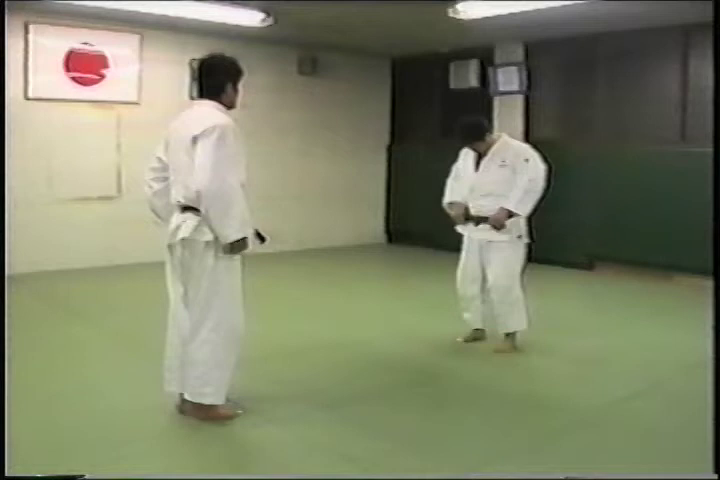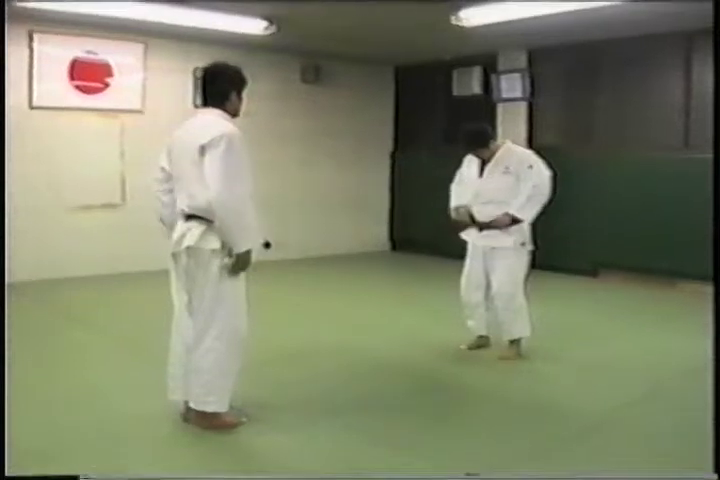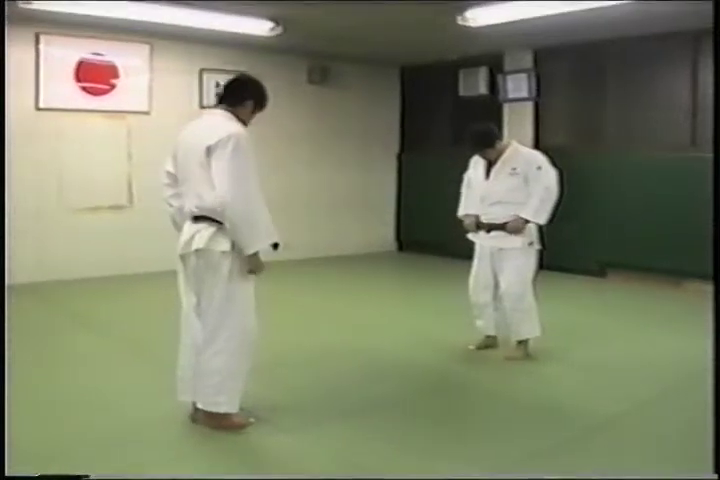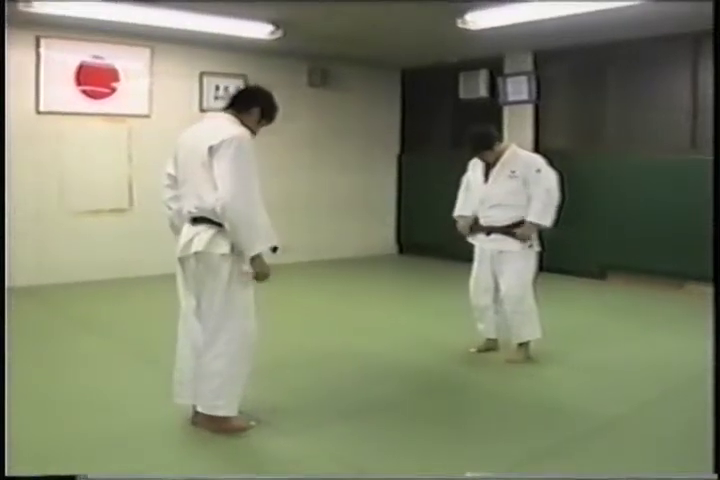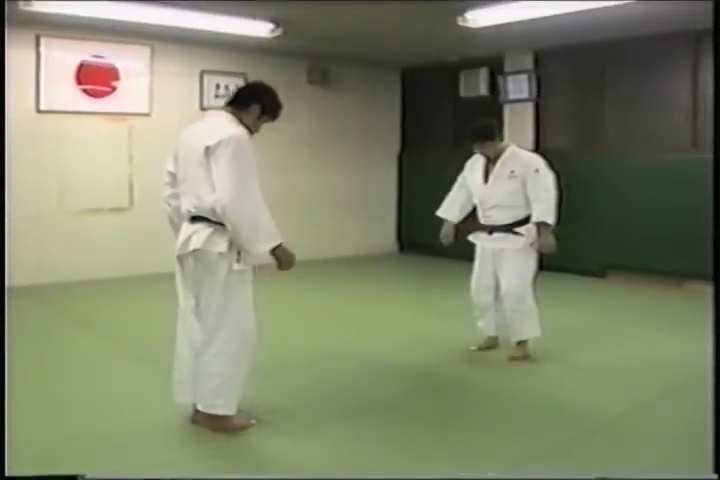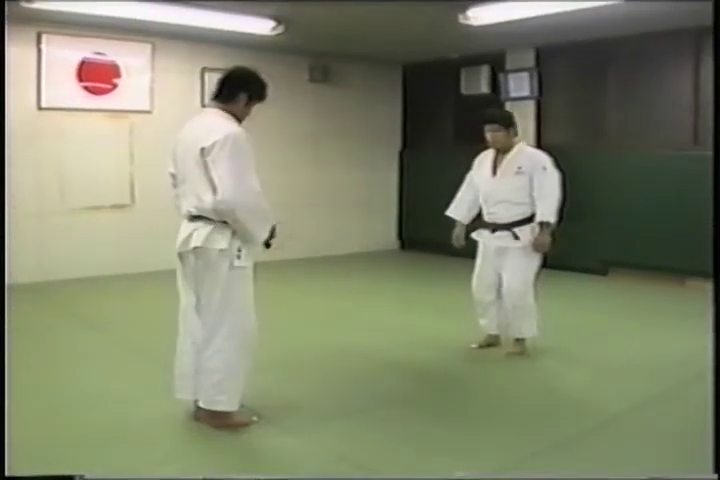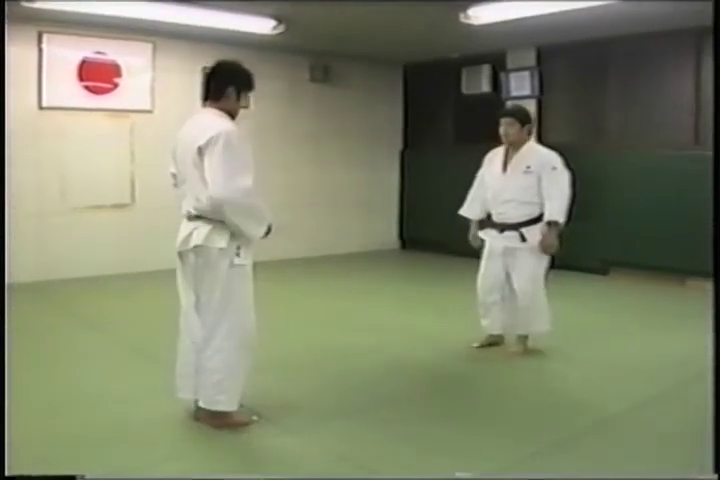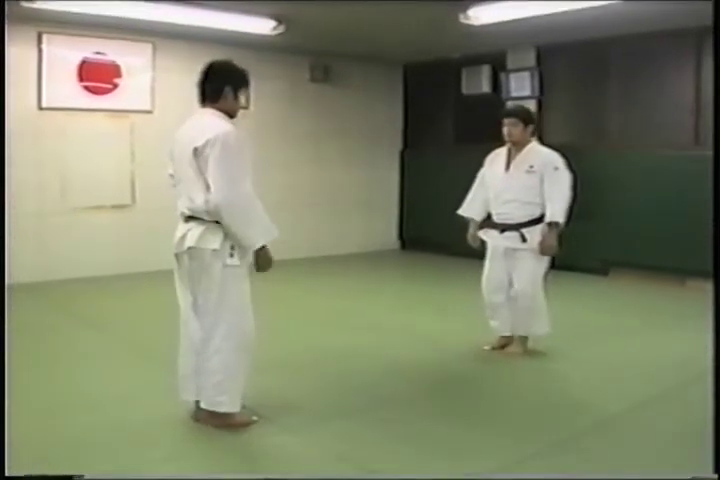
dt=0.3s
person 1, frame 1
left shoulder: (182, 122)
right shoulder: (218, 124)
left elbow: (157, 180)
right elbow: (212, 185)
left wrist: (176, 219)
right wrist: (235, 232)
left hip: (183, 229)
right hip: (210, 235)
left knee: (187, 313)
right knee: (216, 317)
left ankle: (188, 392)
right ankle: (202, 400)
person 1, frame 2
left shoulder: (184, 131)
right shoulder: (224, 133)
left elbow: (165, 189)
right elbow: (227, 197)
left wrist: (181, 228)
right wrist: (243, 246)
left hip: (186, 237)
right hip: (215, 242)
left knee: (190, 320)
right knee: (218, 325)
left ankle: (191, 400)
right ankle: (206, 407)
person 1, frame 3
left shoulder: (190, 131)
right shoulder: (232, 133)
left elbow: (172, 189)
right elbow: (236, 197)
right wrist: (253, 248)
left hip: (194, 237)
right hip: (222, 242)
left knee: (199, 321)
right knee: (228, 325)
left ankle: (200, 401)
right ankle: (215, 408)
person 1, frame 4
left shoulder: (191, 133)
right shoulder: (235, 136)
left elbow: (172, 192)
right elbow: (237, 200)
right wrist: (256, 252)
left hip: (193, 239)
right hip: (221, 244)
left knee: (197, 324)
right knee: (228, 329)
left ankle: (200, 404)
right ankle: (215, 410)
person 1, frame 5
left shoulder: (193, 131)
right shoulder: (233, 136)
left elbow: (172, 189)
right elbow: (238, 200)
right wrist: (273, 245)
left hip: (192, 238)
right hip: (220, 243)
left knee: (197, 324)
right knee: (228, 328)
left ankle: (200, 402)
right ankle: (215, 410)
person 1, frame 6
left shoulder: (191, 129)
right shoulder: (229, 133)
left elbow: (179, 185)
right elbow: (238, 196)
right wrist: (266, 226)
left hip: (193, 234)
right hip: (221, 241)
left knee: (198, 320)
right knee: (228, 324)
left ankle: (202, 399)
right ankle: (217, 407)
person 1, frame 7
left shoulder: (189, 129)
right shoulder: (224, 131)
right elbow: (228, 194)
right wrist: (259, 224)
left hip: (193, 233)
right hip: (221, 240)
left knee: (199, 320)
right knee: (229, 324)
left ankle: (203, 398)
right ankle: (217, 406)
person 1, frame 8
left shoulder: (187, 130)
right shoulder: (223, 133)
right elbow: (230, 198)
right wrist: (259, 243)
left hip: (190, 235)
right hip: (217, 241)
left knee: (198, 322)
right knee: (228, 325)
left ankle: (202, 399)
right ankle: (218, 407)
person 2, frame 1
left shoulder: (519, 152)
right shoulder: (466, 154)
left elbow: (533, 183)
right elbow: (455, 180)
left wrist: (507, 211)
right wrist: (454, 204)
left hip: (506, 230)
right hip: (474, 228)
left knee: (503, 282)
right knee: (468, 279)
left ankle: (510, 335)
right ankle: (478, 327)
person 2, frame 2
left shoulder: (523, 158)
right shoulder: (470, 161)
left elbow: (539, 189)
right elbow: (459, 185)
left wrist: (510, 215)
right wrist: (460, 207)
left hip: (510, 235)
right hip: (478, 234)
left knee: (506, 289)
right knee: (472, 287)
left ankle: (514, 342)
right ankle: (481, 334)
person 2, frame 3
left shoulder: (529, 159)
right shoulder: (476, 162)
left elbow: (546, 190)
right elbow: (469, 189)
left wrist: (523, 218)
right wrist: (469, 215)
left hip: (517, 237)
right hip: (485, 236)
left knee: (515, 289)
right knee: (480, 287)
left ankle: (522, 342)
right ankle: (489, 335)
person 2, frame 4
left shoulder: (528, 162)
right shoulder: (475, 165)
left elbow: (547, 193)
right elbow: (467, 192)
left wrist: (531, 225)
right wrist: (464, 217)
left hip: (516, 239)
right hip: (485, 239)
left knee: (515, 292)
right knee: (481, 290)
left ankle: (523, 345)
right ankle: (490, 337)
person 2, frame 5
left shoulder: (527, 161)
right shoulder: (474, 164)
left elbow: (544, 196)
right elbow: (461, 193)
left wrist: (545, 231)
right wrist: (449, 223)
left hip: (518, 237)
right hip: (487, 237)
left knee: (515, 290)
right knee: (482, 288)
left ankle: (522, 342)
right ankle: (491, 336)
person 2, frame 6
left shoulder: (535, 159)
right shoulder: (483, 160)
left elbow: (548, 196)
right elbow: (470, 193)
left wrist: (544, 231)
right wrist: (460, 225)
left hip: (521, 236)
right hip: (490, 235)
left knee: (516, 289)
right knee: (483, 286)
left ankle: (520, 338)
right ankle: (492, 333)
person 2, frame 7
left shoulder: (545, 158)
right shoulder: (492, 157)
left elbow: (556, 195)
right elbow: (480, 192)
left wrist: (552, 231)
right wrist: (475, 225)
left hip: (529, 235)
right hip: (496, 234)
left knee: (526, 289)
right knee: (488, 285)
left ankle: (522, 337)
right ankle: (494, 332)
person 2, frame 8
left shoulder: (548, 159)
right shoulder: (495, 157)
left elbow: (558, 197)
right elbow: (481, 192)
left wrist: (552, 232)
right wrist: (474, 225)
left hip: (529, 236)
right hip: (498, 235)
left knee: (526, 289)
right knee: (493, 287)
left ankle: (522, 337)
right ankle: (505, 333)
